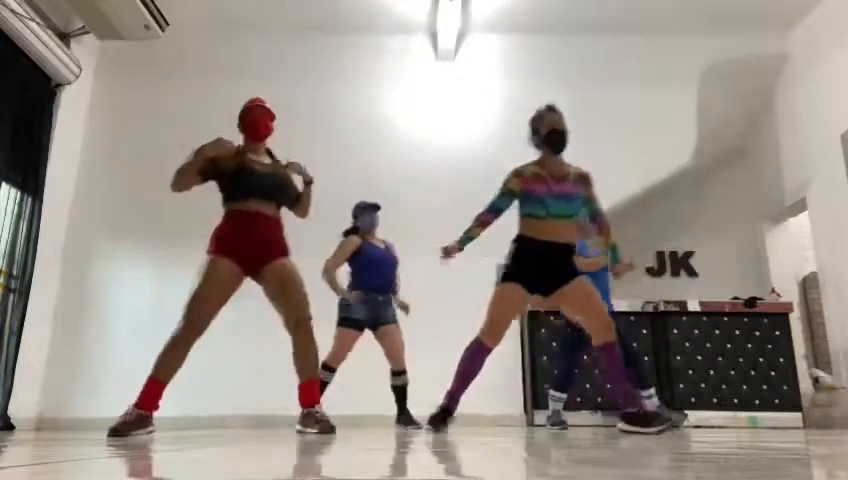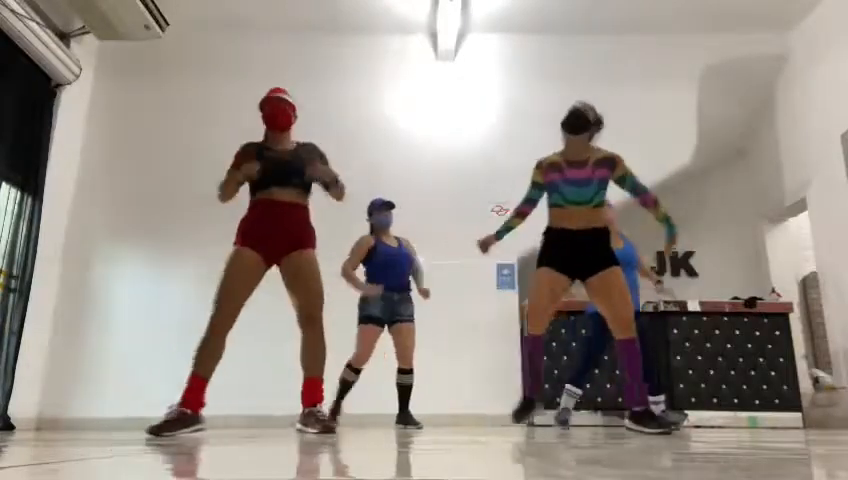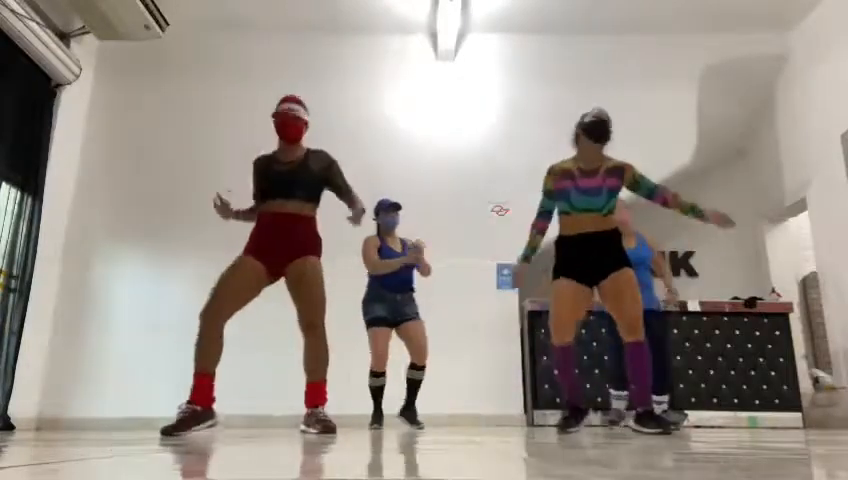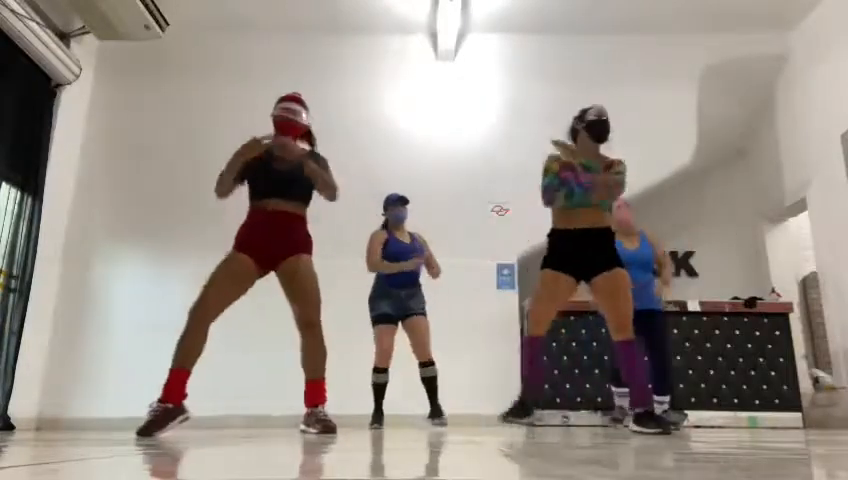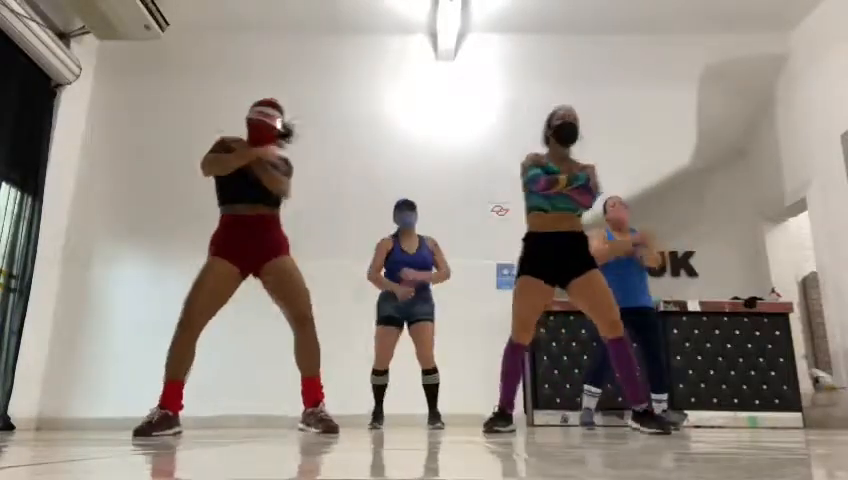
dt=0.2s
person 1, frame 1
left shoulder: (277, 169)
right shoulder: (224, 157)
left elbow: (302, 210)
right elbow: (178, 185)
left wrist: (307, 182)
right wrist: (204, 155)
left hip: (272, 246)
right hip: (231, 243)
left knee: (302, 321)
right knee: (192, 323)
left ankle: (310, 409)
right ankle: (143, 410)
person 1, frame 2
left shoulder: (310, 151)
right shoulder: (251, 151)
left elbow: (340, 193)
right elbow: (224, 195)
left wrist: (329, 175)
right wrist: (238, 173)
left hip: (298, 234)
right hip: (256, 232)
left knee: (311, 318)
right knee: (221, 316)
left ankle: (312, 408)
right ankle: (189, 408)
person 1, frame 3
left shoulder: (321, 160)
right shoulder: (262, 164)
left elbow: (351, 197)
left wrist: (358, 210)
right wrist: (233, 213)
left hip: (303, 243)
right hip: (262, 243)
left knee: (313, 324)
right knee: (211, 313)
left ankle: (315, 409)
right ankle: (200, 405)
person 1, frame 4
left shoulder: (312, 159)
right shoulder: (255, 155)
left elbow: (332, 194)
right elbow: (222, 189)
left wrist: (305, 161)
right wrist: (241, 156)
left hip: (293, 241)
right hip: (252, 239)
left knee: (310, 322)
right knee: (201, 311)
left ankle: (315, 408)
right ankle: (171, 401)
person 1, frame 5
left shoulder: (280, 162)
right shoulder: (227, 148)
left elbow: (282, 189)
right elbow: (209, 167)
left wrist: (253, 161)
right wrist: (254, 153)
left hip: (270, 243)
right hip: (229, 243)
left knee: (303, 317)
right knee: (188, 321)
left ankle: (314, 407)
right ankle: (167, 410)
person 2, frame 1
left shoulder: (581, 178)
right shoulder: (523, 176)
left elbow: (596, 217)
right elbow: (491, 213)
left wrist: (614, 253)
right wrist: (460, 243)
left hip: (563, 264)
right hip: (526, 261)
left knee: (604, 326)
right knee: (491, 333)
left ankle: (632, 410)
right ankle: (448, 405)
person 2, frame 2
left shoulder: (608, 161)
right shoulder: (546, 166)
left elbow: (642, 194)
right elbow: (527, 205)
left wrist: (669, 226)
right wrist: (495, 236)
left hip: (597, 247)
right hip: (558, 247)
left knee: (625, 322)
right knee: (535, 320)
left ankle: (638, 409)
right ankle: (531, 396)
person 2, frame 3
left shoulder: (619, 170)
right shoulder: (557, 171)
left elbow: (658, 193)
right elbow: (543, 216)
left wrist: (702, 212)
right wrist: (526, 257)
left hip: (608, 250)
right hip: (571, 254)
left knee: (632, 328)
right knee: (560, 332)
left ankle: (643, 411)
right ankle: (574, 405)
person 2, frame 4
left shoulder: (613, 165)
right shoulder: (557, 160)
left elbow: (615, 190)
right elbow: (549, 196)
left wrist: (585, 159)
right wrist: (590, 188)
left hip: (601, 247)
right hip: (563, 246)
left knee: (623, 325)
right knee: (537, 321)
left ankle: (642, 411)
right ankle: (528, 400)
person 2, frame 5
left shoulder: (586, 172)
right shoulder: (534, 162)
left elbow: (586, 201)
right elbow: (535, 184)
right wrist: (578, 177)
left hip: (575, 251)
right hip: (538, 251)
left knee: (612, 324)
right knee: (521, 332)
left ankle: (640, 408)
right ankle: (504, 411)
person 3, frame 1
left shoulder: (388, 247)
right shoulder: (353, 241)
right elbow: (328, 269)
left wrist: (397, 298)
right wrist: (342, 293)
left hip: (384, 307)
right hip: (357, 304)
left knee: (399, 358)
right knee: (337, 355)
left ankle: (403, 413)
person 3, frame 2
left shoulder: (405, 244)
right shoulder: (367, 241)
left elbow: (416, 269)
right elbow: (346, 270)
left wrist: (420, 286)
right wrist: (363, 288)
left hip: (402, 302)
right hip: (374, 302)
left knee: (406, 357)
right knee: (362, 355)
left ankle: (404, 412)
right ankle: (336, 404)
person 3, frame 3
left shoulder: (408, 244)
right shoulder: (372, 242)
left elbow: (425, 271)
right elbow: (373, 268)
left wrist: (420, 259)
right wrist: (406, 259)
left hip: (405, 302)
right hip: (378, 302)
left knee: (420, 353)
right knee: (379, 358)
left ankle: (409, 407)
right ankle: (377, 411)
person 3, frame 4
left shoulder: (418, 238)
right shoulder: (379, 236)
left elbow: (435, 270)
right elbow: (373, 265)
left wrist: (432, 268)
right wrist: (405, 265)
left hip: (413, 297)
right hip: (385, 297)
left knee: (423, 352)
right knee: (383, 353)
left ankle: (435, 407)
right ankle: (378, 411)
person 3, frame 5
left shoulder: (429, 243)
right shoulder: (387, 244)
left elbow: (445, 272)
right elbow: (372, 275)
left wrist: (421, 276)
right wrist: (395, 288)
left hip: (421, 302)
right hip: (391, 302)
left knee: (427, 358)
right knee: (382, 357)
left ankle: (434, 412)
right ankle: (378, 411)
person 4, frame 1
left shoulder: (602, 244)
left elbow: (616, 272)
right elbow: (582, 264)
left wrist: (625, 267)
right wrist: (605, 260)
left knee: (631, 358)
right knee: (569, 362)
left ankle: (655, 408)
right ankle: (555, 411)
person 4, frame 2
left shoulder: (627, 240)
left elbow: (639, 265)
left wrist: (656, 280)
left hip: (631, 311)
right hip: (601, 311)
left knee: (648, 358)
right knee: (590, 358)
left ankle: (659, 409)
right ankle: (566, 406)
person 4, frame 3
left shoulder: (644, 240)
left elbow: (659, 264)
left wrist: (670, 288)
left hip: (649, 309)
left knee: (660, 358)
right knee: (619, 357)
left ankle: (661, 409)
right ankle: (618, 408)
person 4, frame 4
left shoulder: (648, 240)
left elbow: (665, 265)
left wrist: (663, 284)
left hip: (650, 309)
left knee: (661, 358)
left ankle: (662, 410)
right ankle: (620, 406)
person 4, frame 5
left shoulder: (641, 236)
right shoulder: (600, 236)
left elbow: (655, 260)
right elbow: (597, 256)
left wrist: (637, 249)
right wrist: (630, 243)
left hip: (641, 307)
left knee: (656, 356)
right knee: (604, 355)
left ankle: (661, 409)
right ankle: (587, 408)
